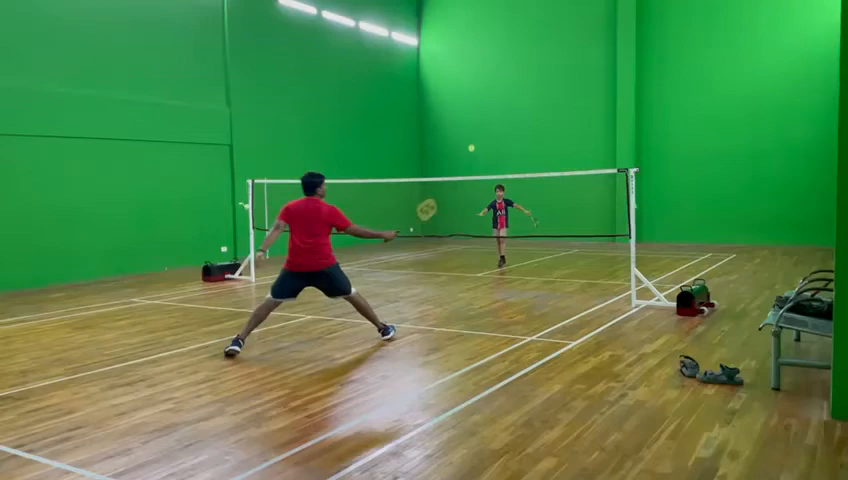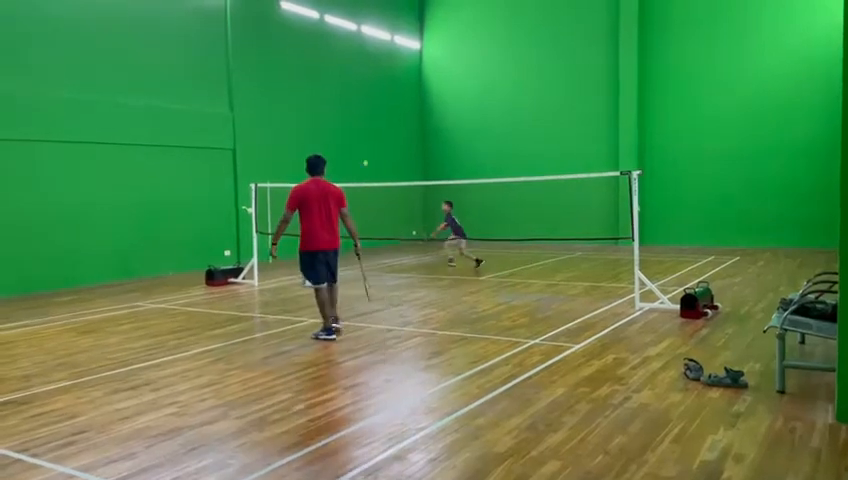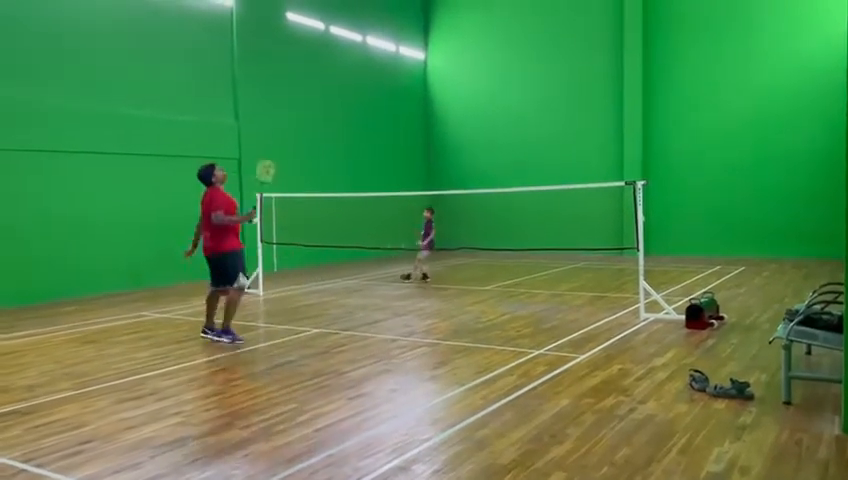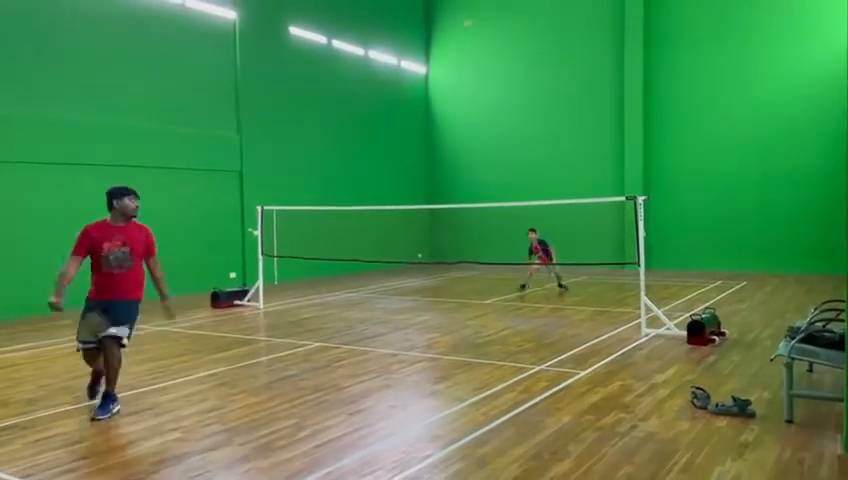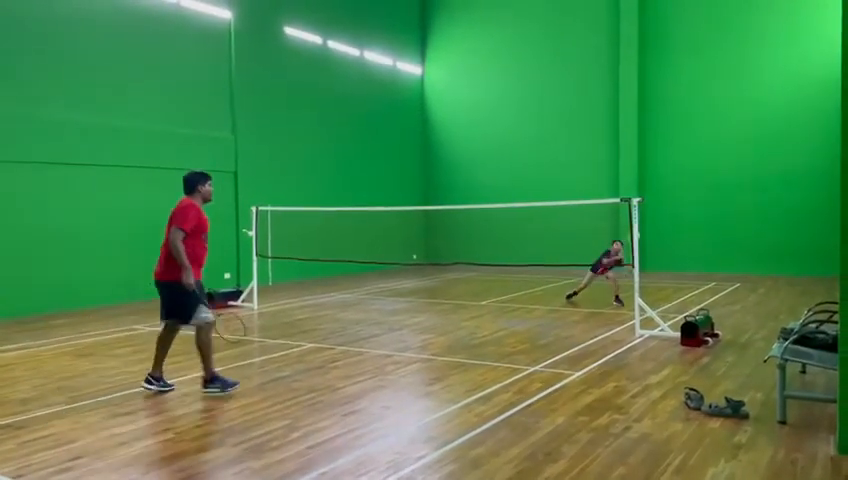
dt=1s
person 1, frame 1
left shoulder: (290, 208)
right shoulder: (330, 211)
left elbow: (276, 230)
right elbow: (355, 230)
left wrist: (262, 250)
right wrist: (384, 235)
left hip: (296, 267)
right hip: (324, 266)
left knee: (270, 303)
right knee: (352, 295)
left ankle: (239, 341)
right ankle: (383, 328)
person 1, frame 2
left shoulder: (299, 191)
right shoulder: (336, 191)
left elbow: (286, 219)
right elbow: (346, 217)
left wrist: (274, 242)
right wrist: (356, 241)
left hip: (310, 246)
right hip: (332, 245)
left knee: (319, 285)
right knee: (331, 283)
left ankle: (328, 328)
right ankle: (335, 319)
person 1, frame 3
left shoulder: (210, 194)
right shoulder: (219, 195)
left elbow: (201, 223)
right elbow: (216, 219)
left wrist: (194, 245)
right wrist: (243, 218)
left hip: (213, 248)
right hip: (227, 248)
left knee: (217, 288)
right knee: (238, 286)
left ankle: (208, 327)
right ankle: (225, 330)
person 1, frame 4
left shoulder: (143, 232)
right shoulder: (92, 231)
left elbow: (154, 266)
right elbow: (72, 263)
left wrist: (164, 297)
right wrist: (58, 294)
left hip: (127, 299)
right hip: (97, 298)
left knee: (110, 342)
right knee: (88, 349)
left ankle: (110, 397)
right ankle: (98, 372)
person 1, frame 5
left shoulder: (186, 207)
right shoulder: (189, 208)
right elbow: (174, 240)
right wrist: (186, 269)
left hip: (168, 277)
right hip: (178, 277)
left knee: (172, 325)
right knee: (205, 323)
left ankle: (155, 376)
right ankle: (210, 378)
